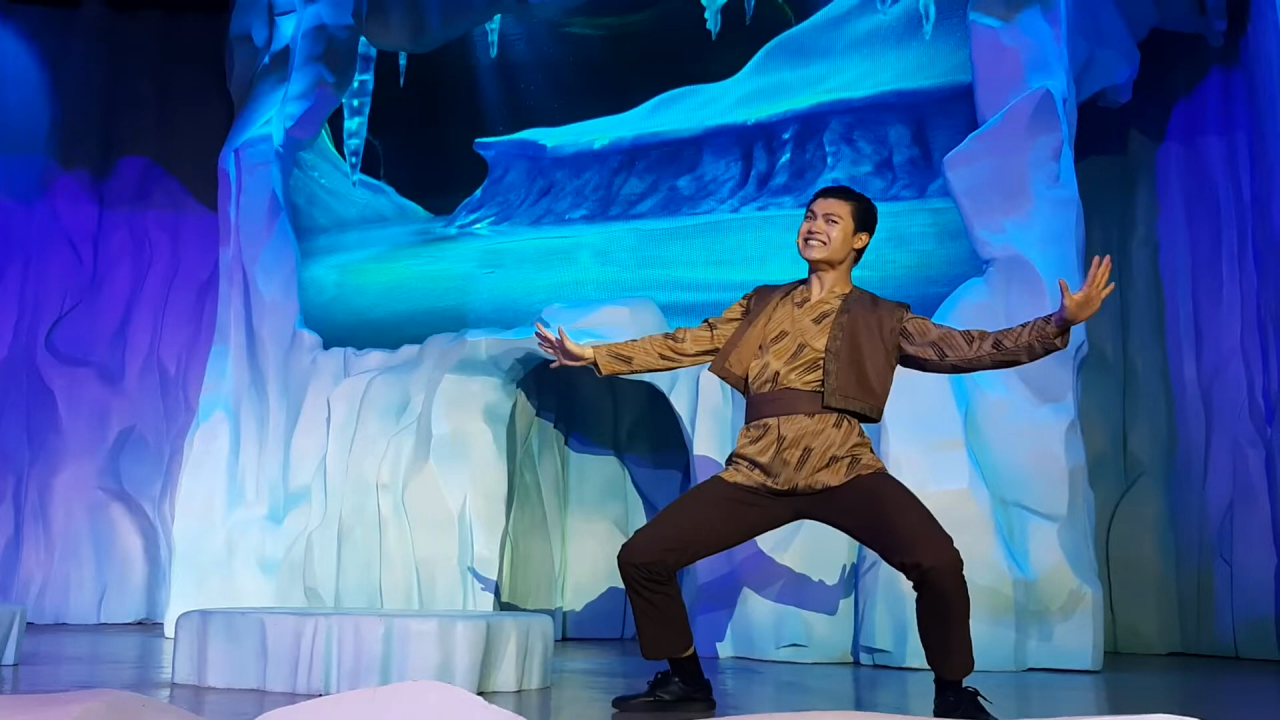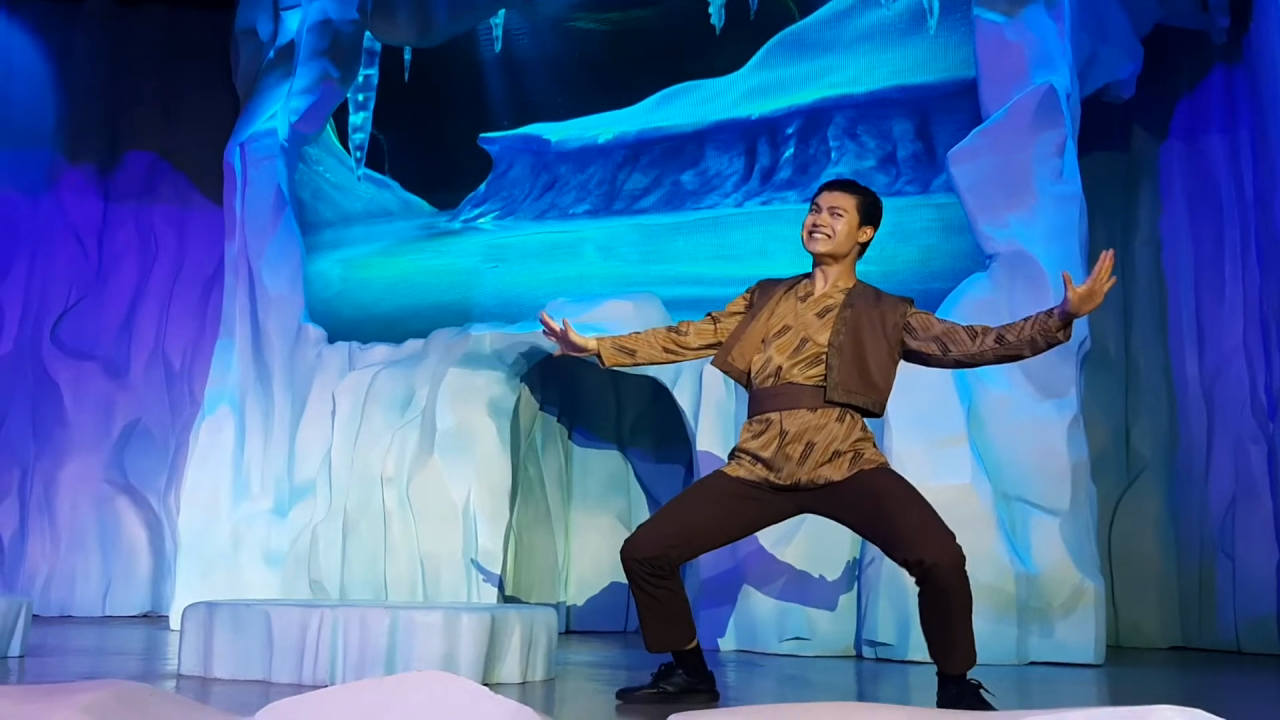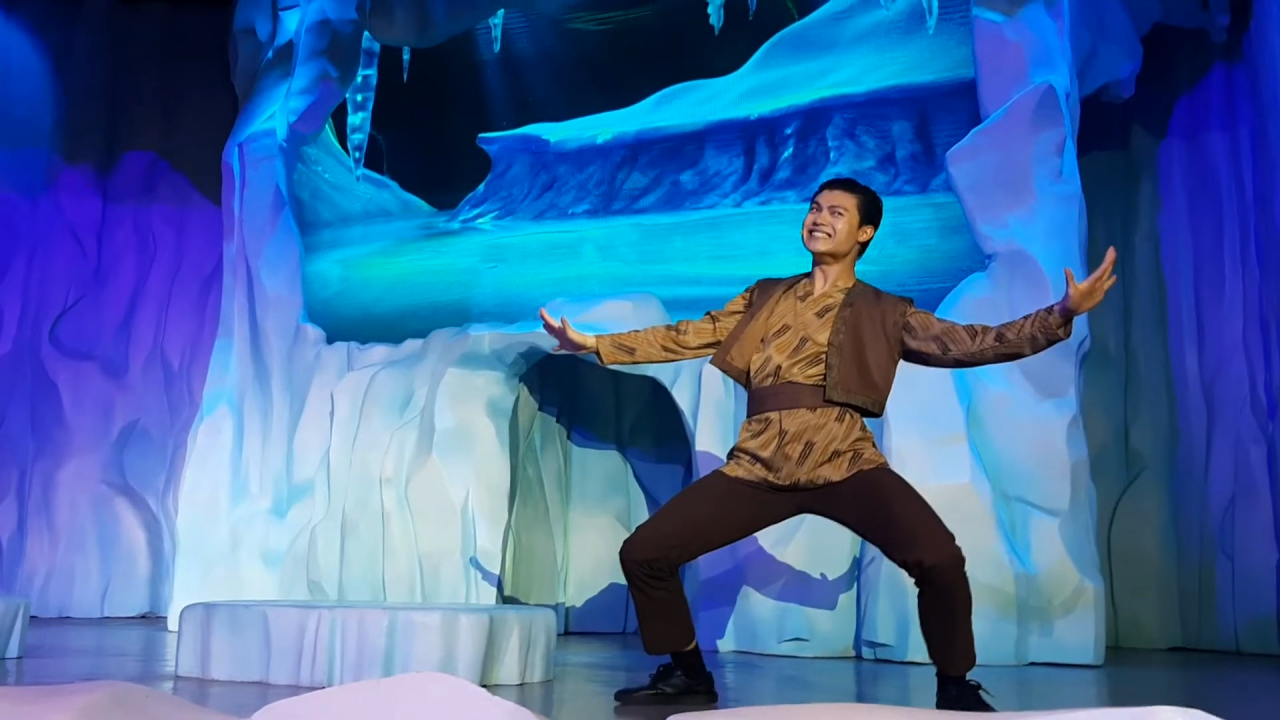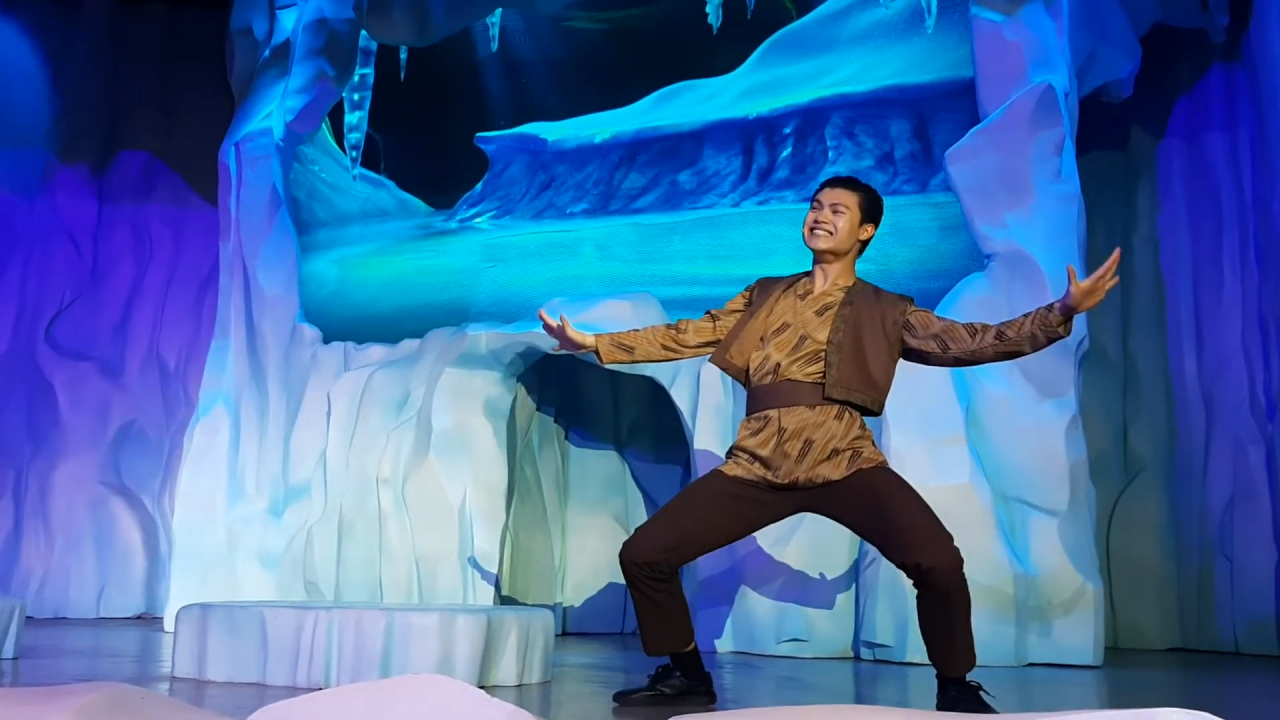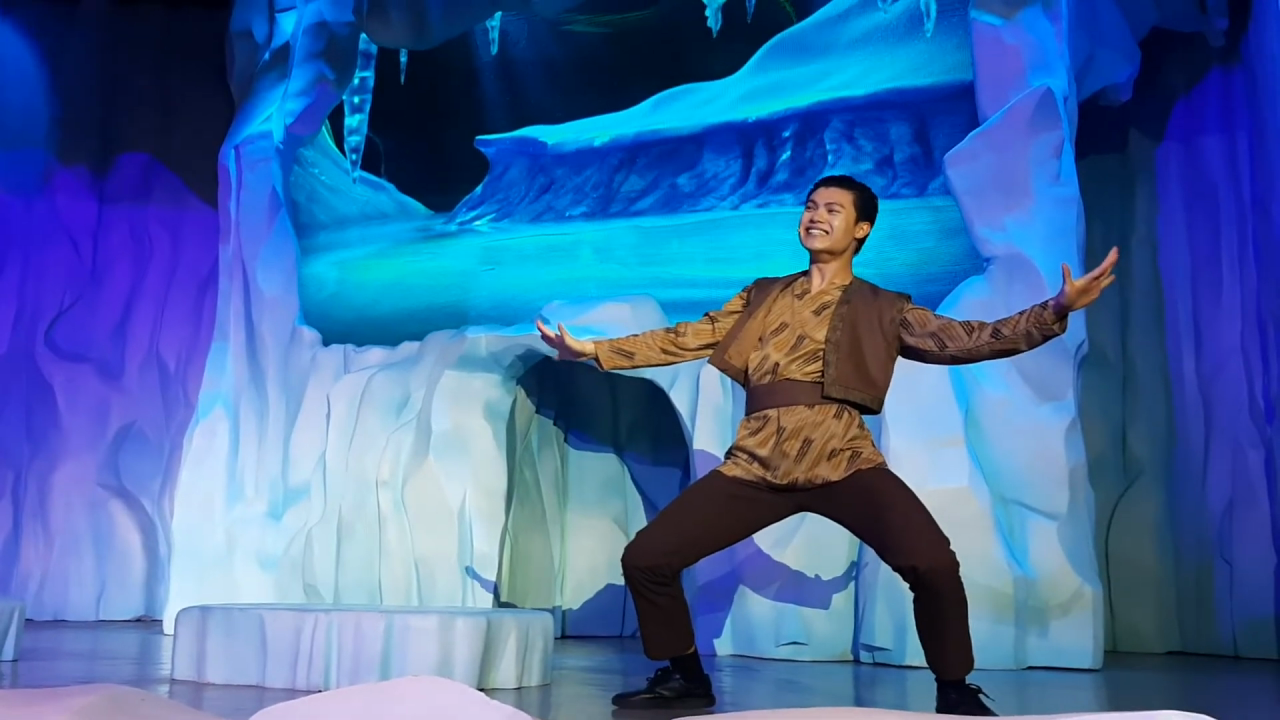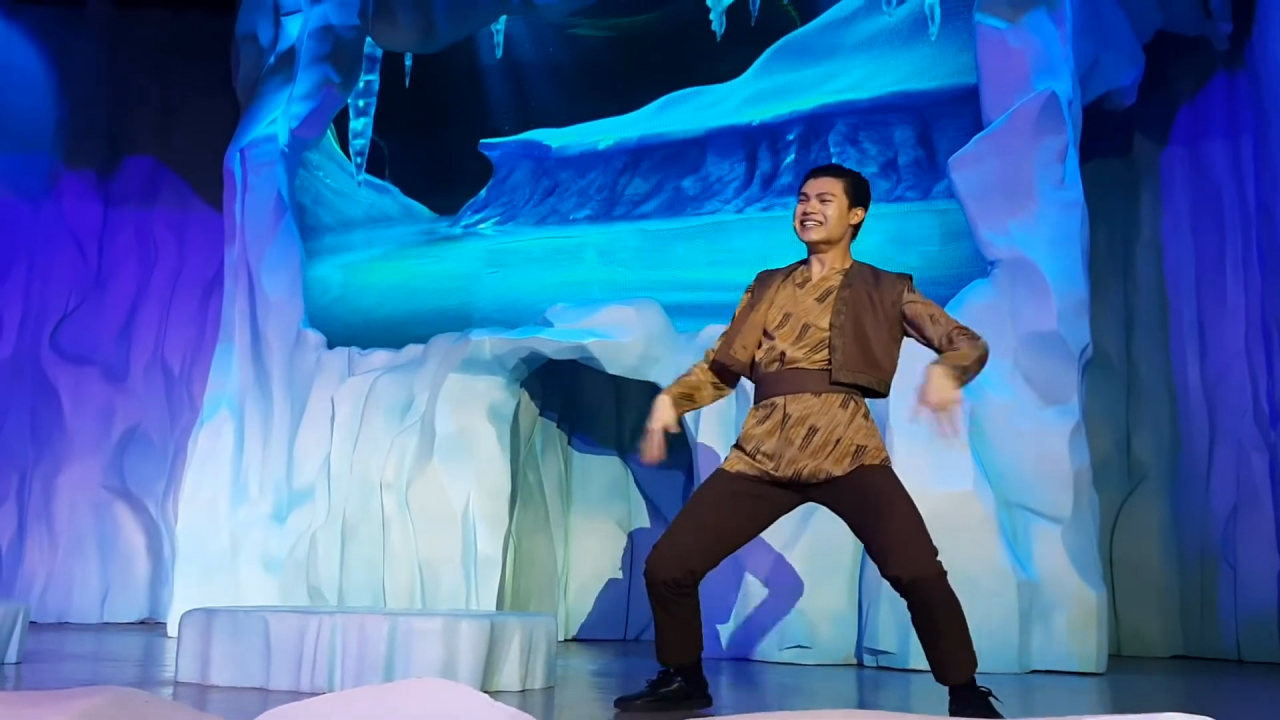
dt=0.4s
person 1, frame 1
left shoulder: (882, 319)
right shoulder: (762, 304)
left elbow: (963, 349)
right elbow: (686, 344)
left wrist: (1058, 323)
right wrist: (594, 355)
left hip: (842, 468)
right hip: (755, 472)
left knee: (939, 564)
right knee: (641, 557)
person 1, frame 2
left shoulder: (886, 314)
right shoulder: (765, 299)
left elbow: (968, 345)
right elbow: (690, 338)
left wrist: (1061, 317)
right wrist: (596, 346)
left hip: (845, 463)
right hip: (758, 467)
left knee: (940, 560)
right knee: (644, 551)
left ankle: (956, 687)
right ankle: (689, 674)
person 1, frame 3
left shoulder: (886, 313)
right shoulder: (764, 297)
left elbow: (969, 343)
right elbow: (689, 336)
left wrist: (1061, 314)
right wrist: (594, 343)
left hip: (845, 463)
right hip: (757, 467)
left knee: (940, 560)
right knee: (643, 553)
left ankle: (955, 687)
right ankle: (688, 676)
person 1, frame 4
left shoulder: (886, 312)
right shoulder: (764, 296)
left elbow: (969, 342)
right elbow: (687, 336)
left wrist: (1062, 311)
right wrist: (592, 342)
left hip: (843, 461)
right hip: (755, 465)
left knee: (939, 562)
right knee: (643, 554)
left ankle: (955, 687)
right ankle: (686, 675)
person 1, frame 5
left shoulder: (883, 309)
right shoulder: (761, 296)
left elbow: (967, 339)
right elbow: (686, 339)
left wrist: (1056, 310)
right wrist: (591, 349)
left hip: (841, 460)
right hip: (754, 464)
left knee: (933, 564)
right knee: (645, 558)
person 1, frame 6
left shoulder: (886, 289)
right shoulder: (767, 286)
left elbow: (967, 344)
right elbow: (722, 363)
left wrist: (945, 371)
right wrist: (670, 398)
left hip: (847, 450)
right hip: (761, 454)
left knee: (918, 571)
right knee: (666, 566)
